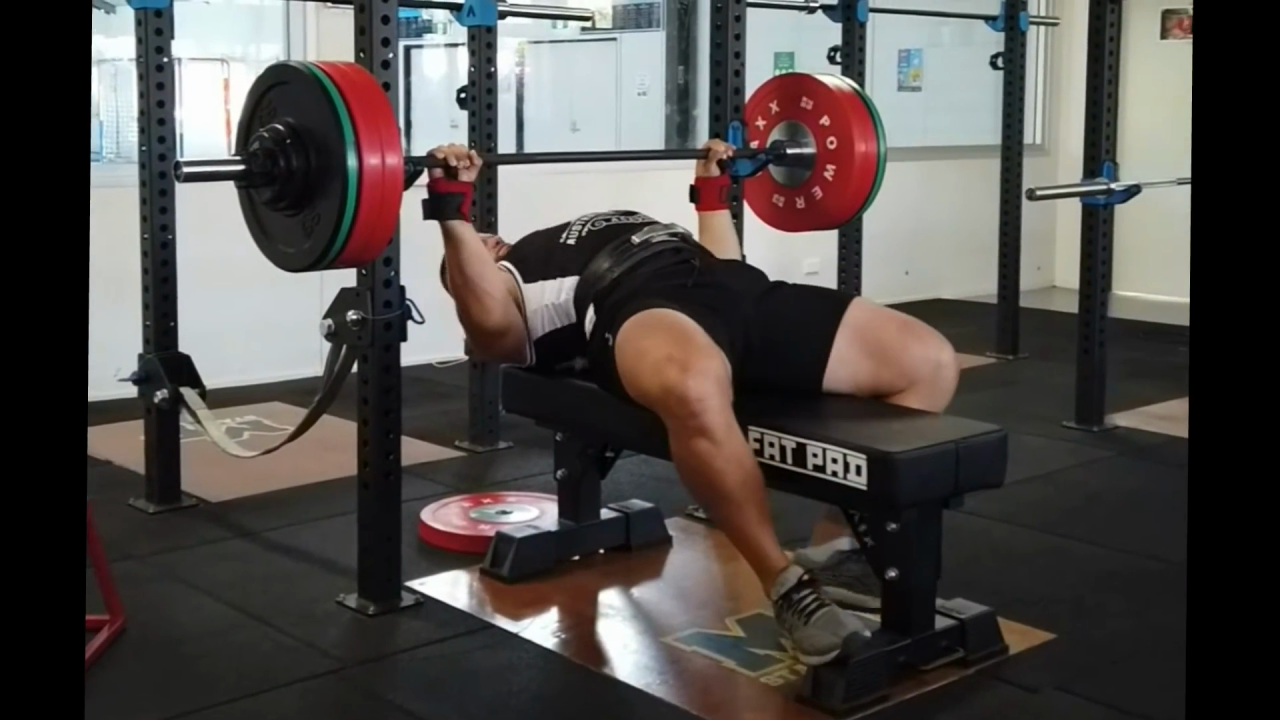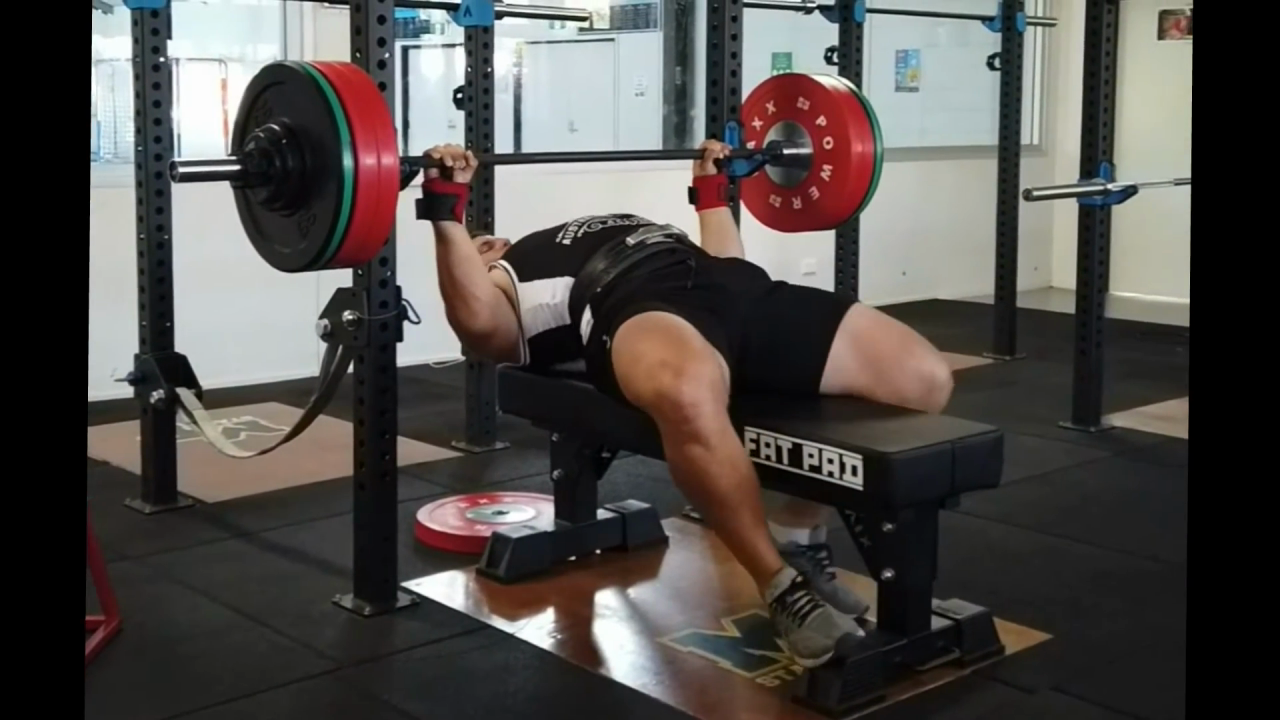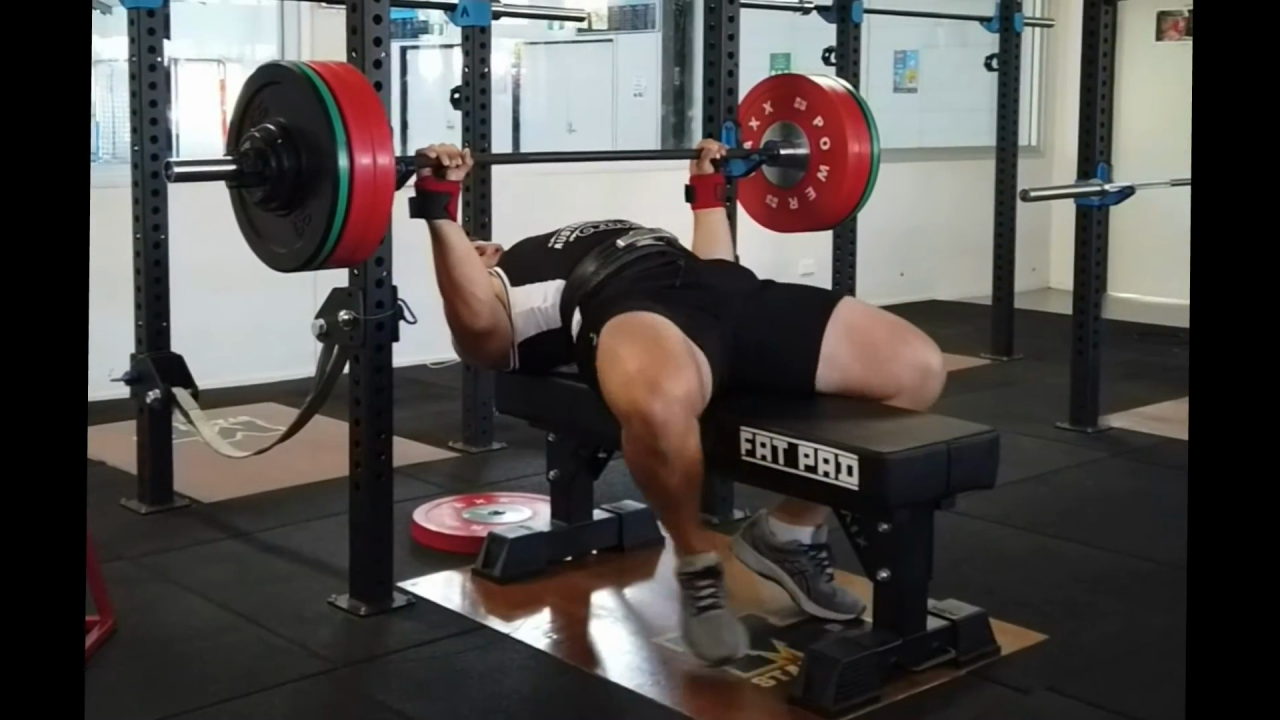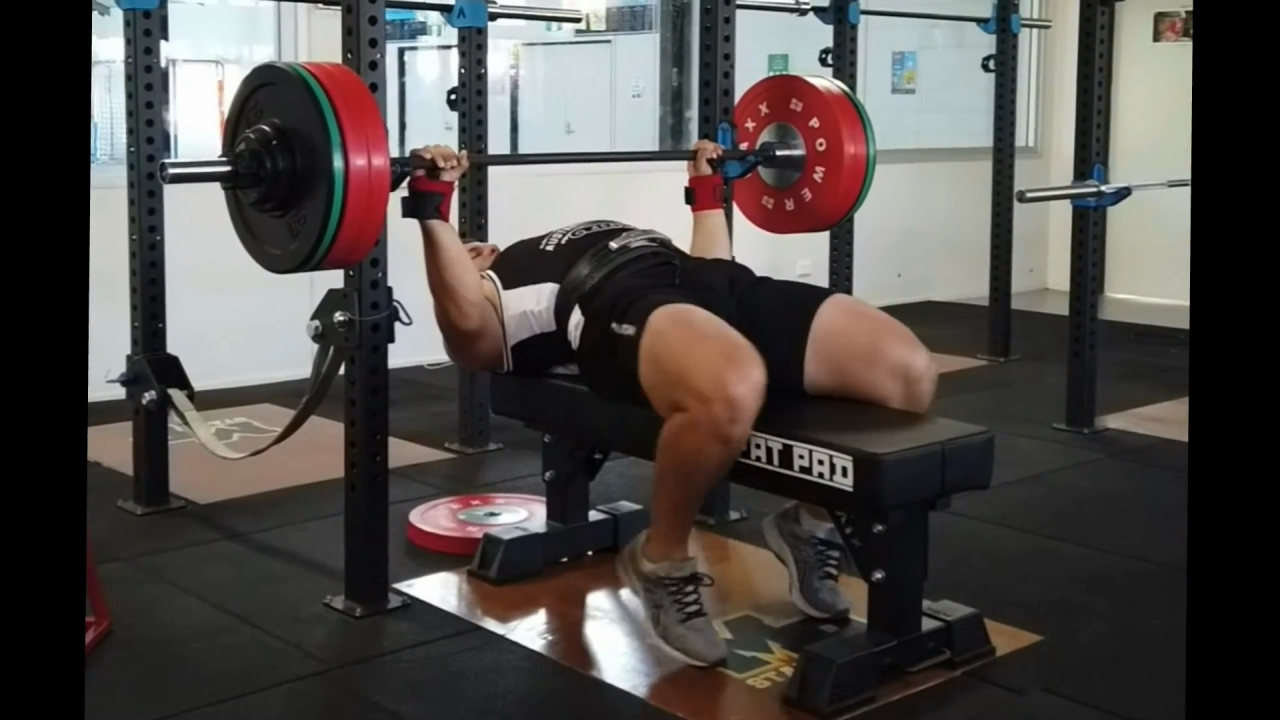
dt=0.3s
person 1, frame 1
right shoulder: (504, 283)
left elbow: (722, 267)
right elbow: (488, 317)
left wrist: (712, 190)
right wrist: (451, 210)
left knee: (927, 361)
right knee: (695, 388)
left ankle: (840, 550)
right ankle: (788, 587)
person 1, frame 2
left shoulder: (605, 240)
right shoulder: (500, 287)
left elbow: (722, 266)
right elbow: (475, 319)
left wrist: (711, 188)
right wrist: (445, 212)
left knee: (922, 379)
right knee: (687, 394)
left ankle: (795, 531)
right ankle: (782, 587)
person 1, frame 3
right shoulder: (495, 291)
left elbow: (713, 267)
right elbow: (475, 318)
left wrist: (708, 187)
right wrist: (439, 209)
left knee: (916, 367)
right knee: (657, 402)
left ankle: (792, 531)
right ankle: (698, 566)
person 1, frame 4
right shoulder: (486, 308)
left elbow: (707, 268)
right elbow: (464, 319)
left wrist: (706, 190)
right wrist: (432, 210)
left knee: (906, 371)
right knee: (731, 391)
left ankle: (813, 526)
right ankle: (660, 560)
